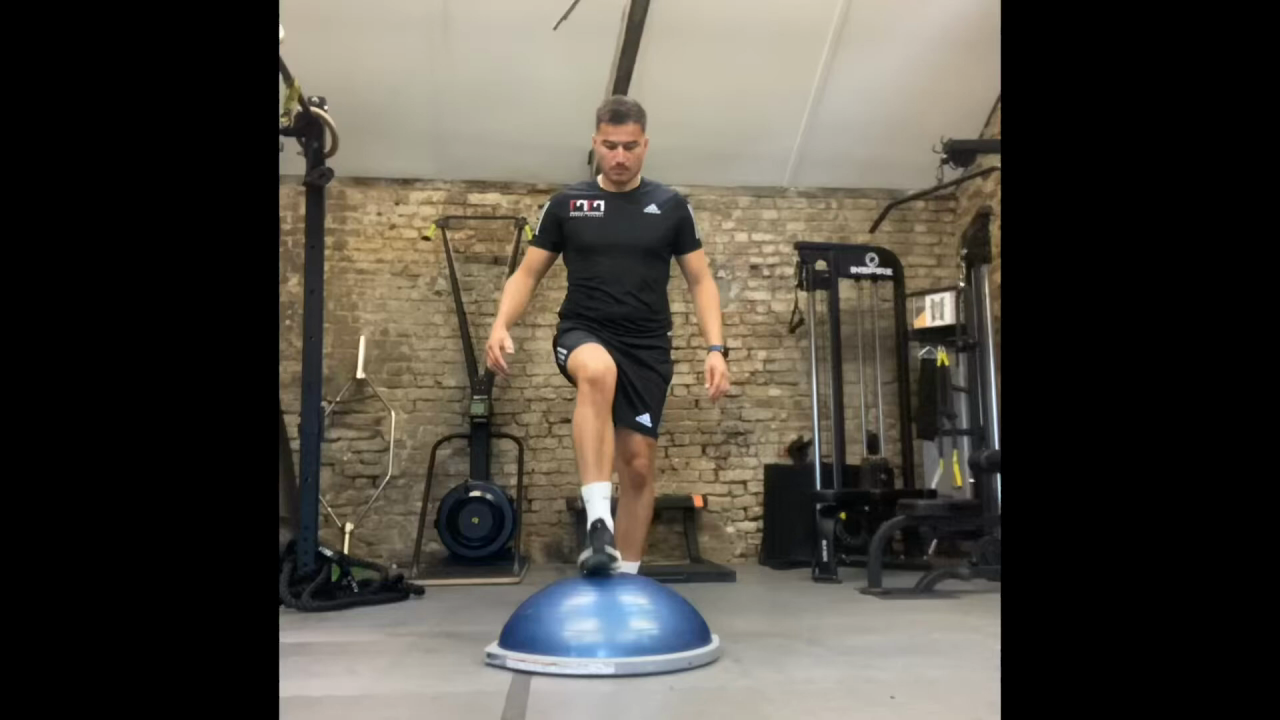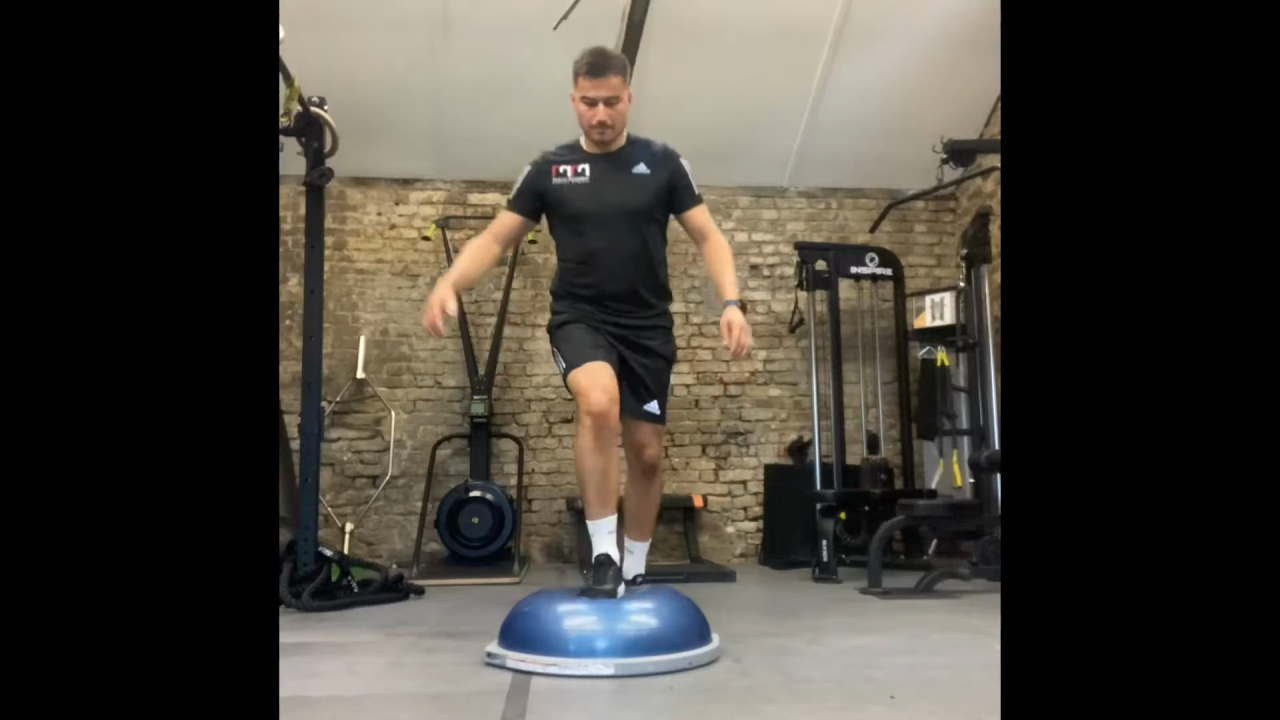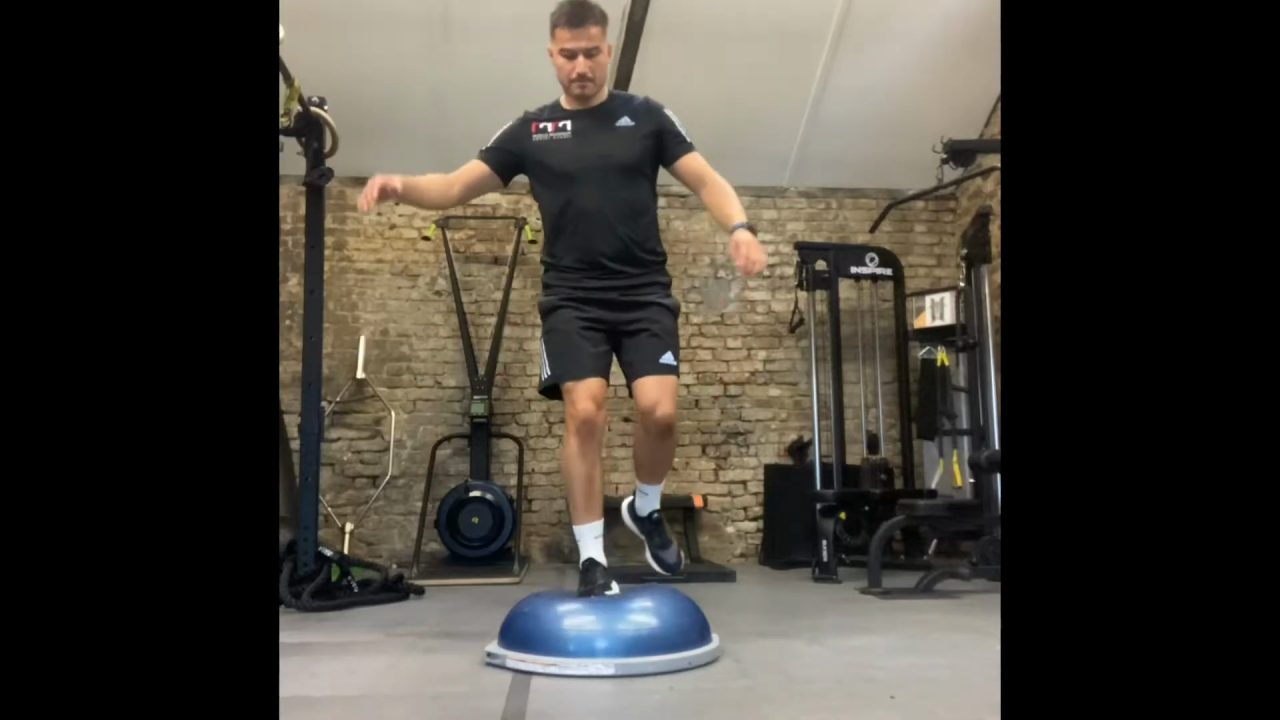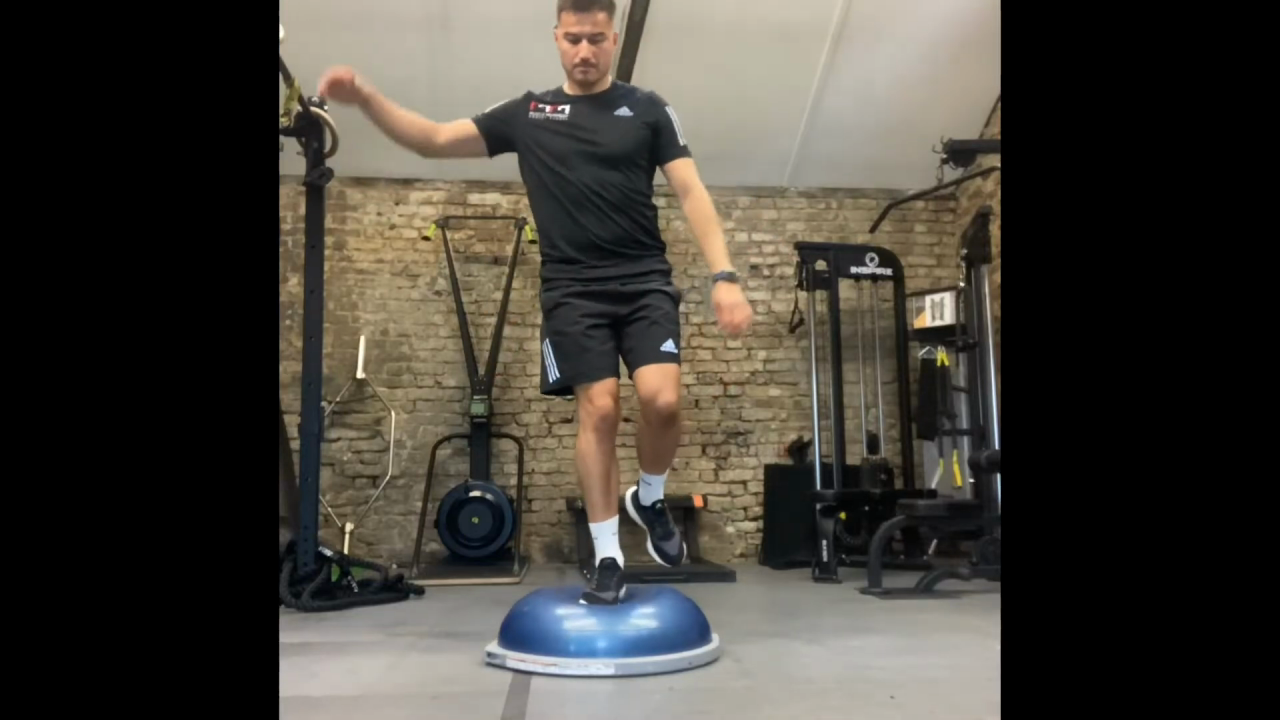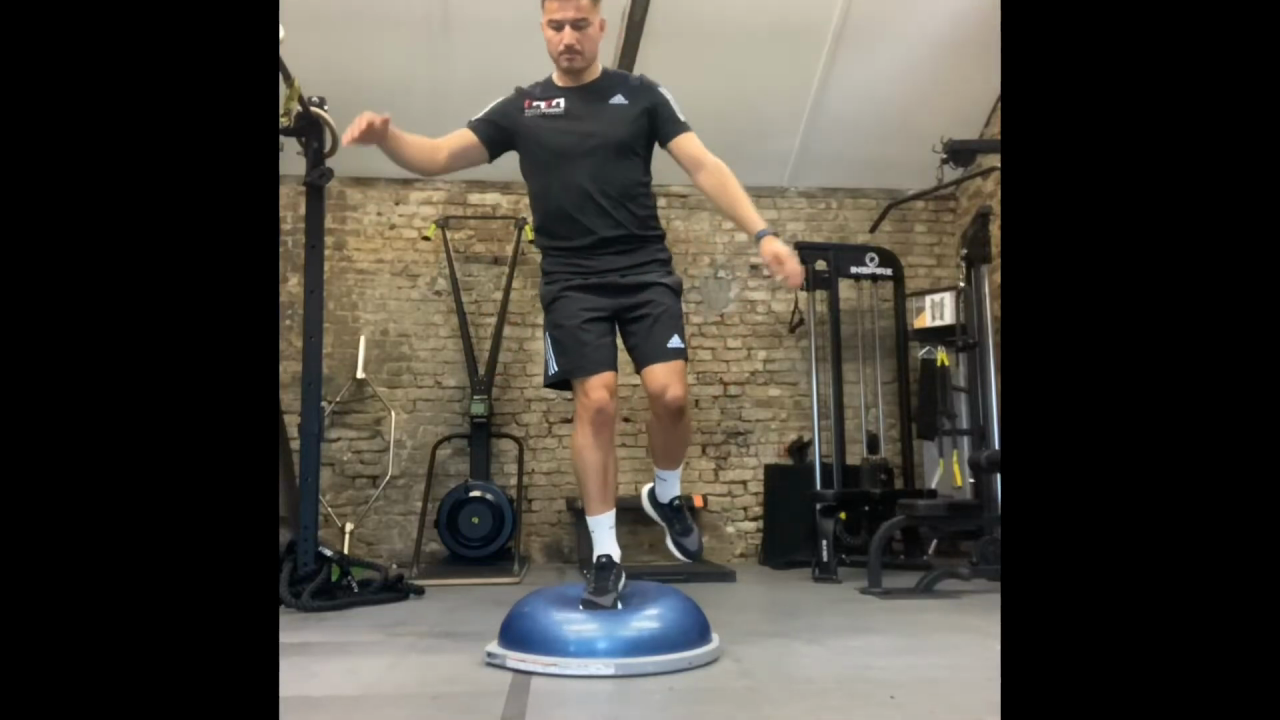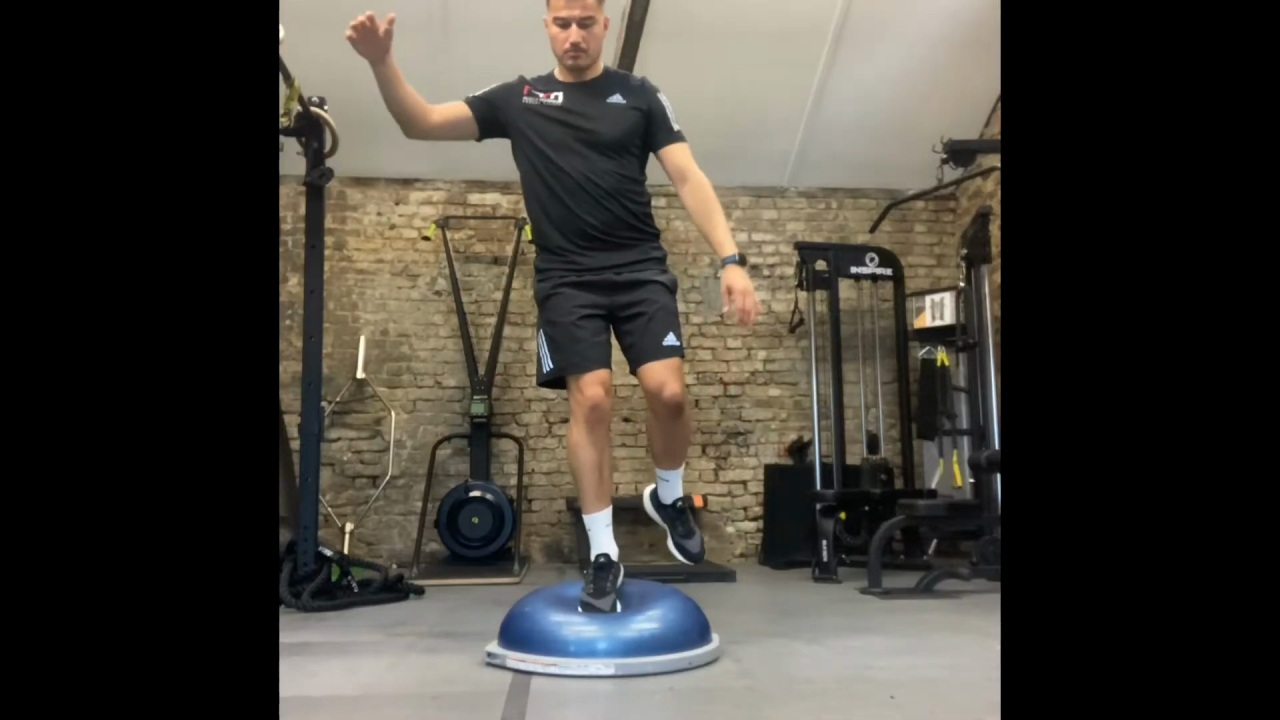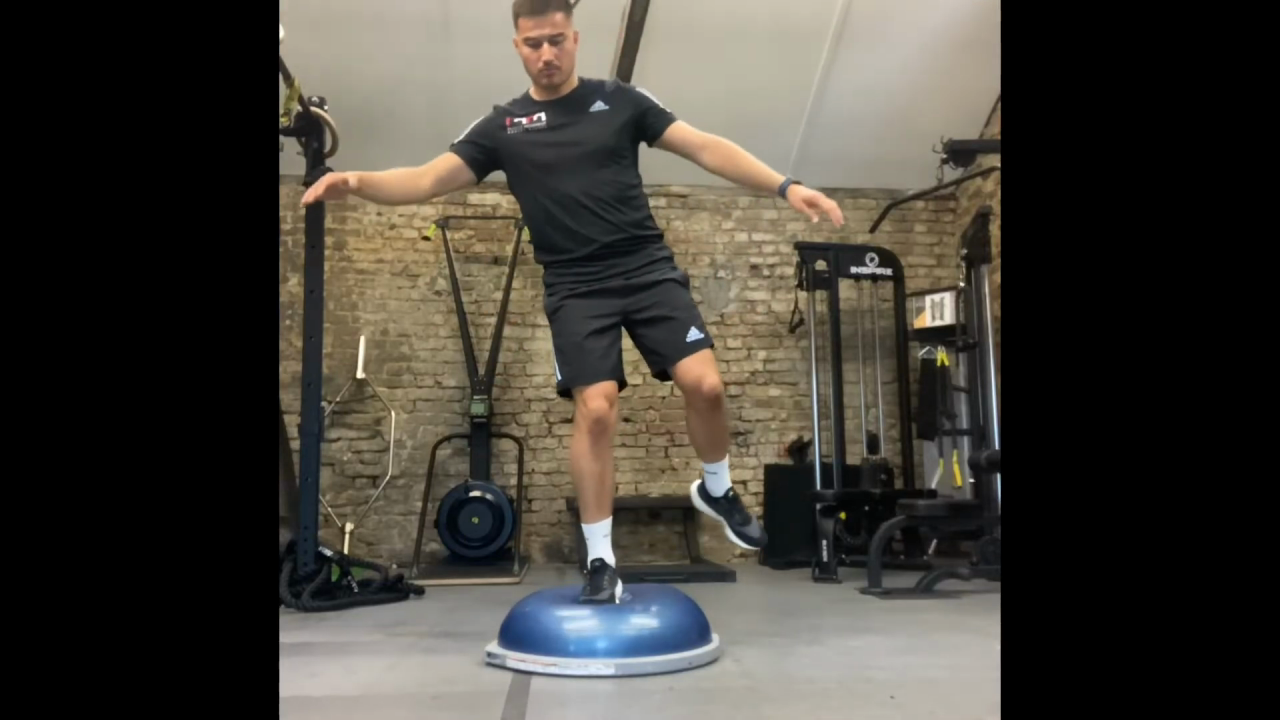
dt=0.5s
person 1, frame 1
left shoulder: (671, 205)
right shoulder: (566, 203)
left elbow: (700, 280)
right elbow: (528, 272)
left wrist: (715, 347)
right wrist: (501, 324)
left hip: (647, 346)
right hip: (584, 333)
left knee: (638, 464)
right knee: (599, 373)
left ankle: (627, 578)
right ankle: (598, 525)
person 1, frame 2
left shoulder: (662, 162)
right shoulder: (549, 169)
left elbow: (708, 236)
right elbow: (494, 239)
left wrist: (731, 303)
right wrist: (448, 282)
left hip: (647, 325)
right hip: (580, 319)
left knee: (646, 454)
right knee: (600, 403)
left ankle: (634, 571)
right ankle: (603, 555)
person 1, frame 3
left shoulder: (645, 116)
right shoulder: (529, 130)
left elbow: (704, 180)
right elbow: (456, 185)
left wrist: (738, 227)
right wrist: (399, 186)
left hip: (643, 291)
right hip: (571, 296)
left knee: (659, 409)
right knee: (584, 412)
left ankle: (644, 509)
right ankle: (592, 557)
person 1, frame 4
left shoulder: (647, 109)
right shoulder: (526, 113)
left elbow: (690, 192)
right elbow: (434, 140)
left wrist: (724, 275)
right wrist: (366, 98)
left hip: (644, 280)
right hip: (573, 287)
left knee: (662, 399)
right knee: (598, 409)
left ankle: (650, 500)
right ankle: (607, 557)
person 1, frame 5
left shoulder: (642, 95)
right shoulder: (521, 108)
left elbow: (704, 167)
right elbow: (436, 156)
left wrist: (763, 234)
right wrist: (385, 137)
left hip: (643, 269)
right hip: (572, 280)
left knee: (669, 394)
right knee: (595, 402)
left ankle: (665, 496)
right ankle: (606, 556)
person 1, frame 6
left shoulder: (640, 96)
right shoulder: (518, 99)
left elbow: (688, 177)
right elbow: (421, 122)
left wrist: (730, 260)
right wrist: (381, 60)
left hip: (639, 267)
right hip: (566, 277)
left knee: (668, 392)
right knee: (591, 400)
left ankle: (668, 497)
right ankle: (604, 554)
person 1, frame 7
left shoulder: (621, 100)
right shoulder: (502, 126)
left elbow: (704, 147)
right elbow: (427, 181)
left wrist: (785, 186)
right wrist: (358, 181)
left hip: (648, 269)
right hip: (576, 287)
left knee: (705, 384)
right knee: (595, 410)
left ankle: (716, 489)
right ankle: (600, 561)
